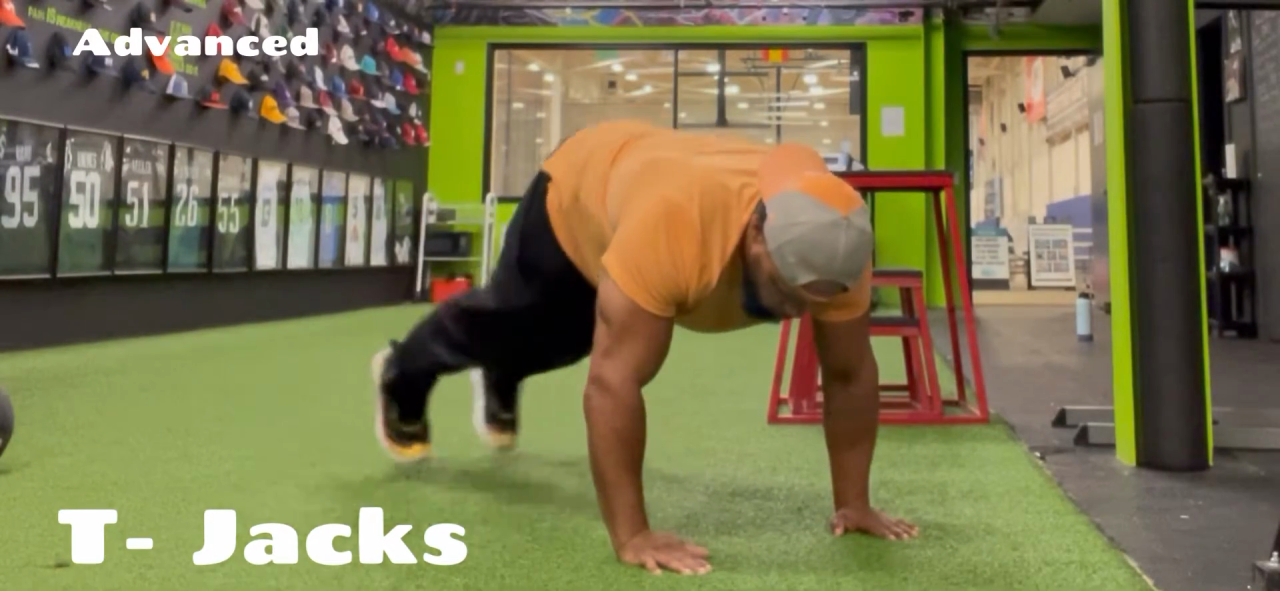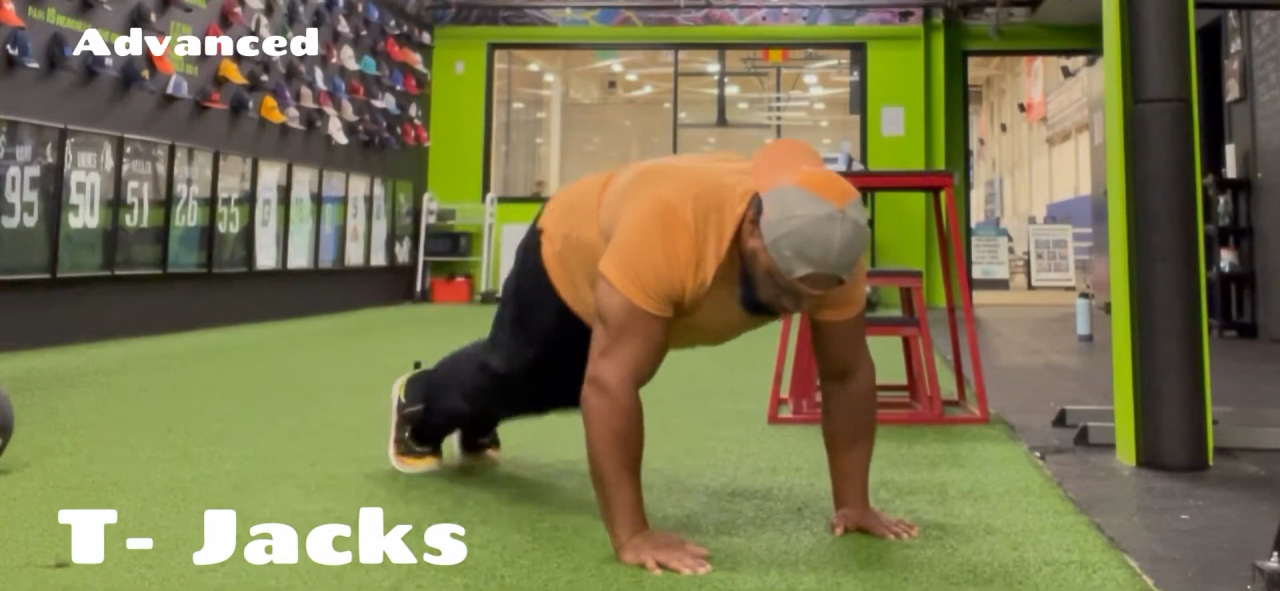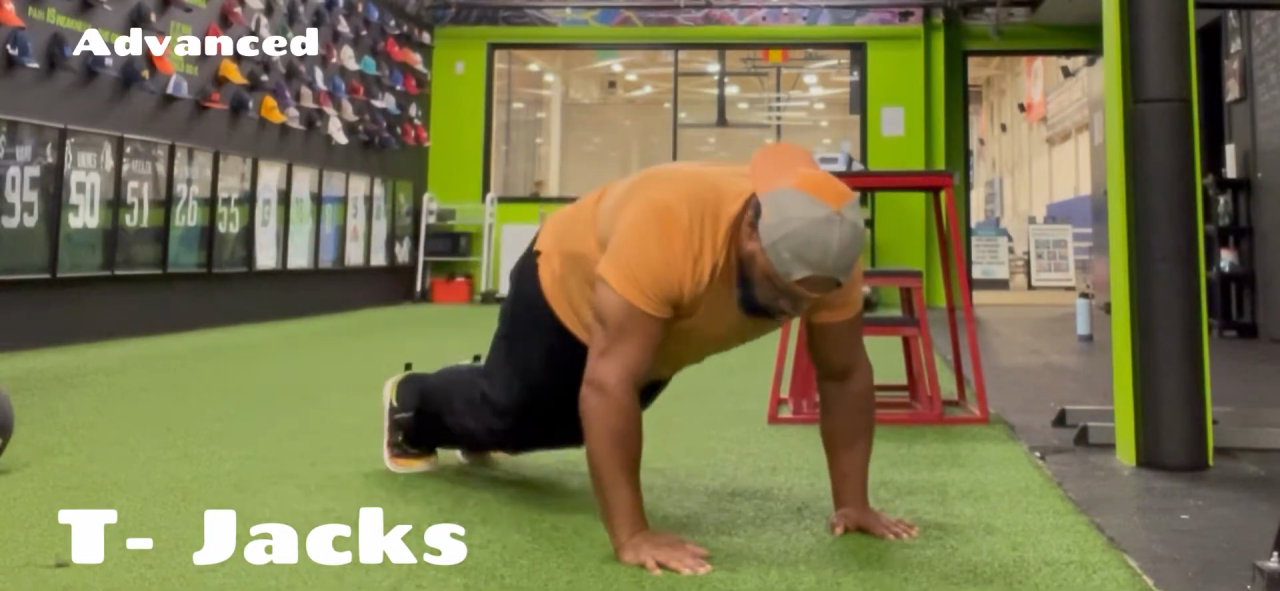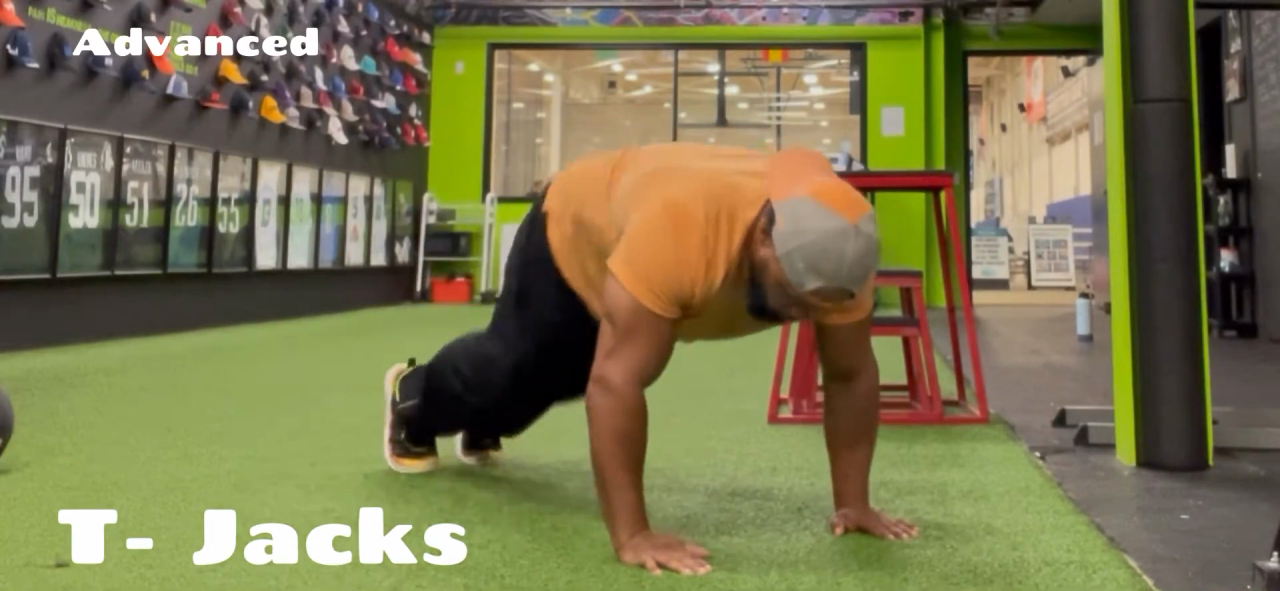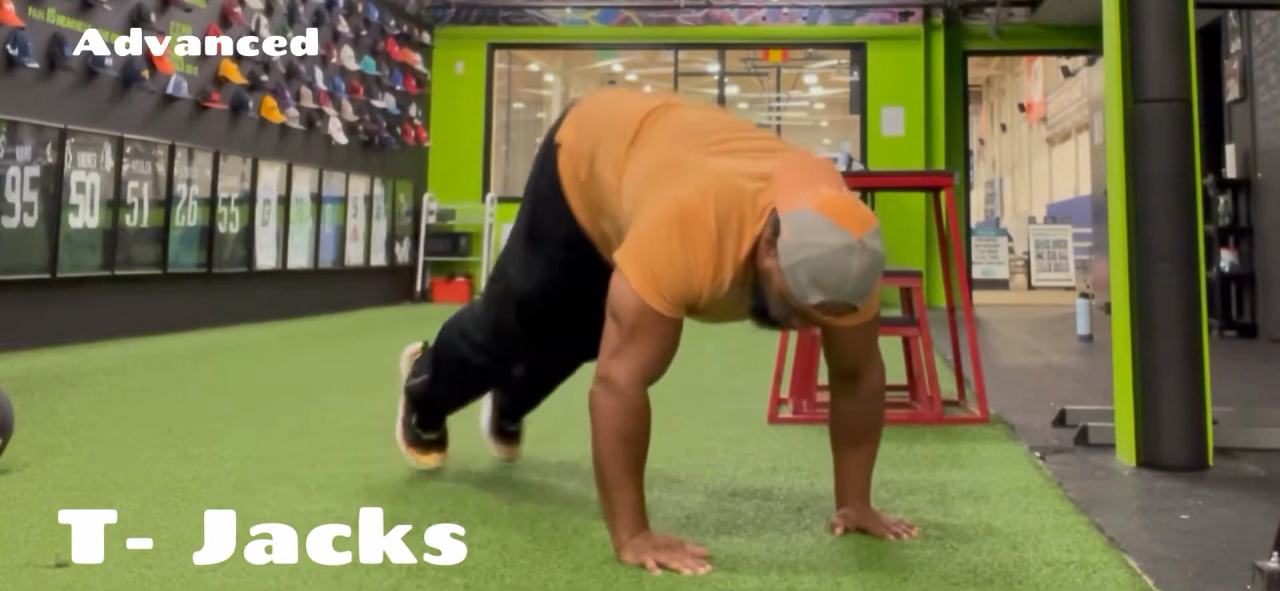
dt=0.1s
person 1, frame 1
left shoulder: (828, 244)
right shoulder: (675, 229)
left elbow: (851, 374)
right elbow: (614, 381)
left wrist: (853, 503)
right wrist: (631, 535)
right hip: (576, 201)
left knee: (569, 337)
right knee: (501, 325)
left ankle: (501, 375)
right ankle: (403, 373)
person 1, frame 2
left shoulder: (825, 246)
right shoulder: (670, 229)
left elbow: (848, 375)
right elbow: (609, 383)
left wrist: (854, 504)
right wrist: (631, 535)
right hip: (571, 256)
left knee: (549, 386)
right knee: (511, 375)
left ankle: (477, 420)
right ankle: (420, 404)
person 1, frame 3
left shoulder: (821, 247)
right shoulder: (666, 232)
left elbow: (845, 376)
right elbow: (606, 385)
left wrist: (853, 503)
right wrist: (631, 536)
left hip: (649, 302)
right hip: (570, 281)
left knee: (559, 418)
right knee: (511, 408)
left ankle: (475, 430)
right ankle: (412, 407)
person 1, frame 4
left shoulder: (830, 254)
right shoulder: (679, 230)
left elbow: (852, 376)
right elbow: (615, 383)
left wrist: (854, 504)
right wrist: (631, 536)
right hip: (578, 231)
left knee: (564, 380)
right knee: (509, 371)
left ankle: (479, 425)
right ankle: (414, 396)
person 1, frame 5
left shoulder: (833, 250)
right shoulder: (689, 230)
left elbow: (857, 375)
right elbow: (621, 382)
left wrist: (855, 503)
right wrist: (630, 537)
left knee: (575, 336)
right knee: (515, 327)
left ankle: (508, 399)
right ankle: (426, 385)
